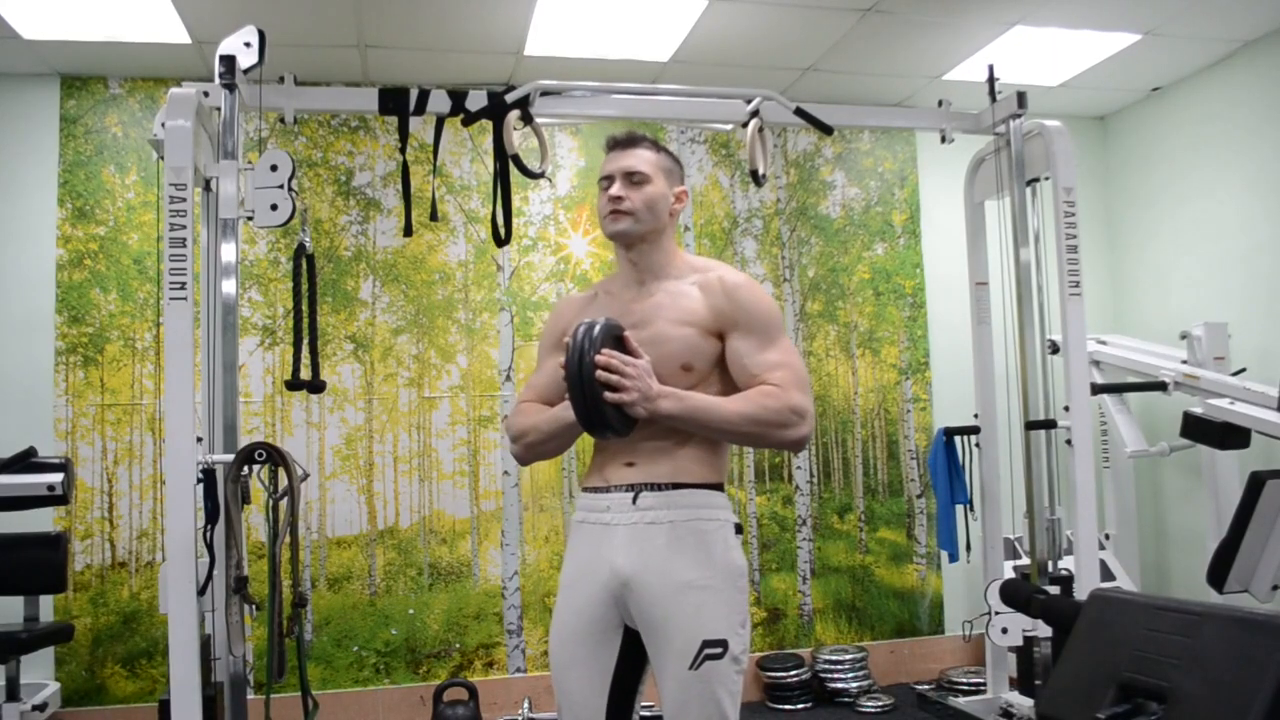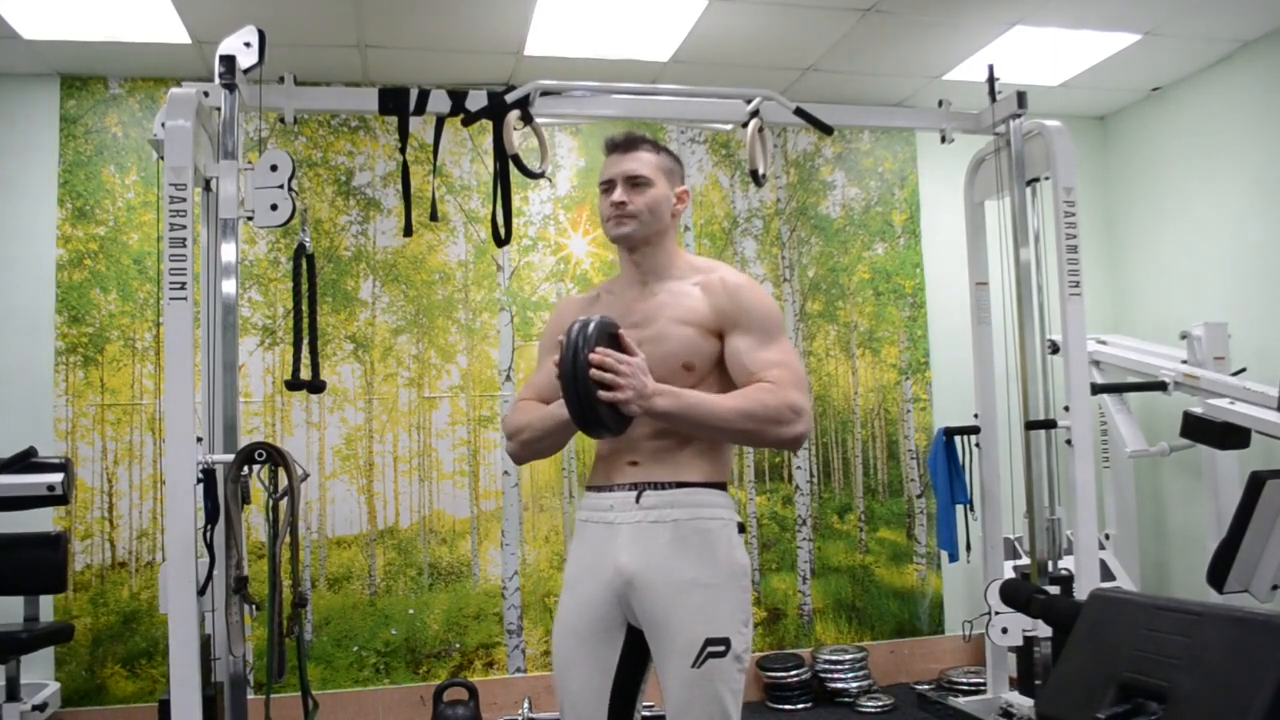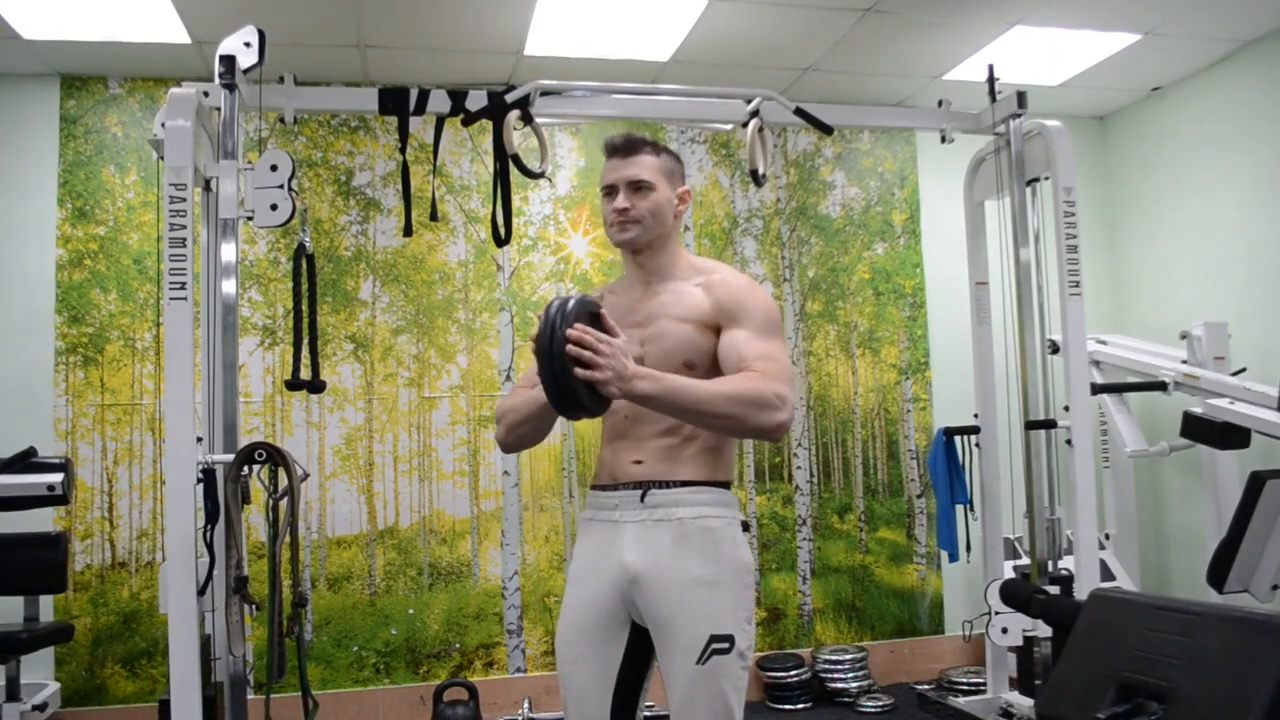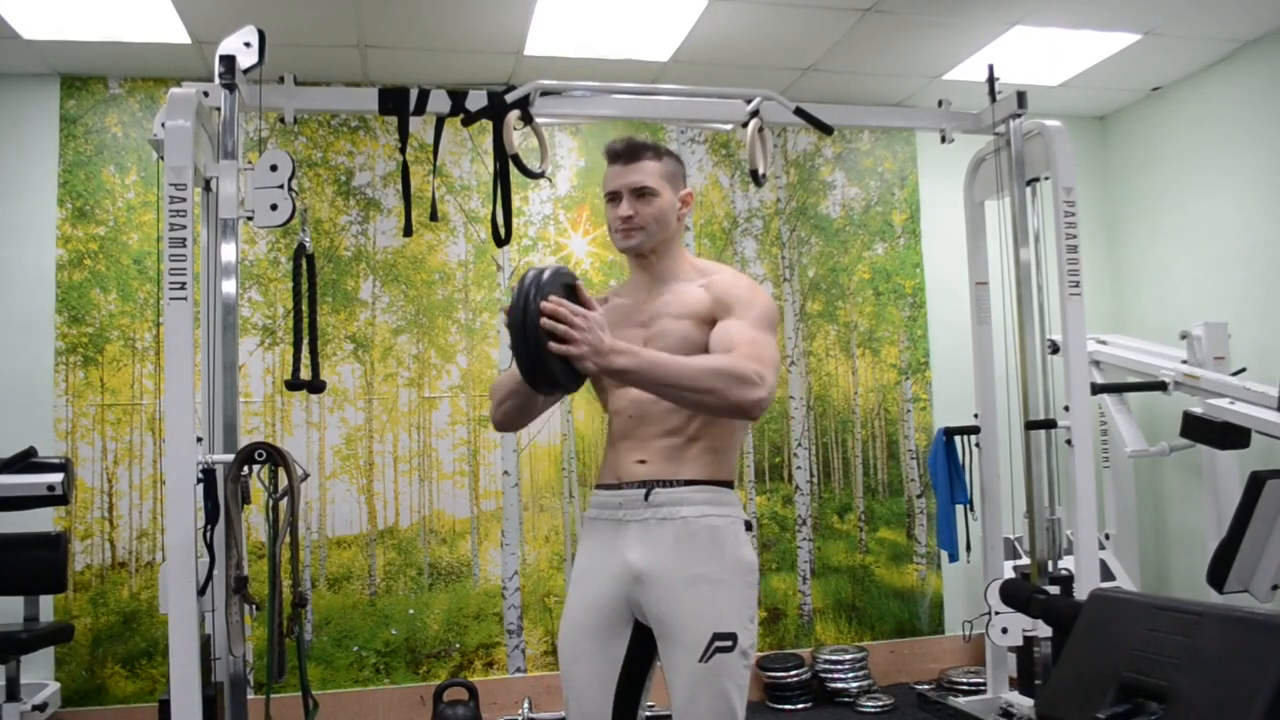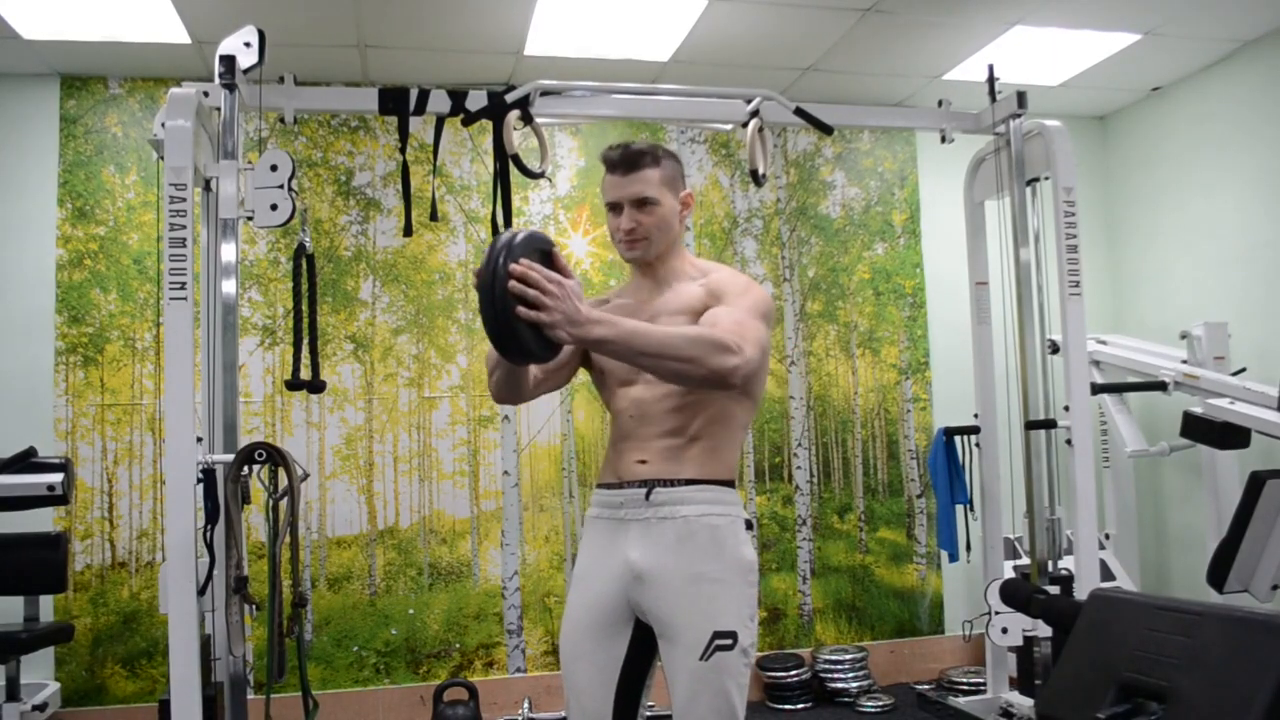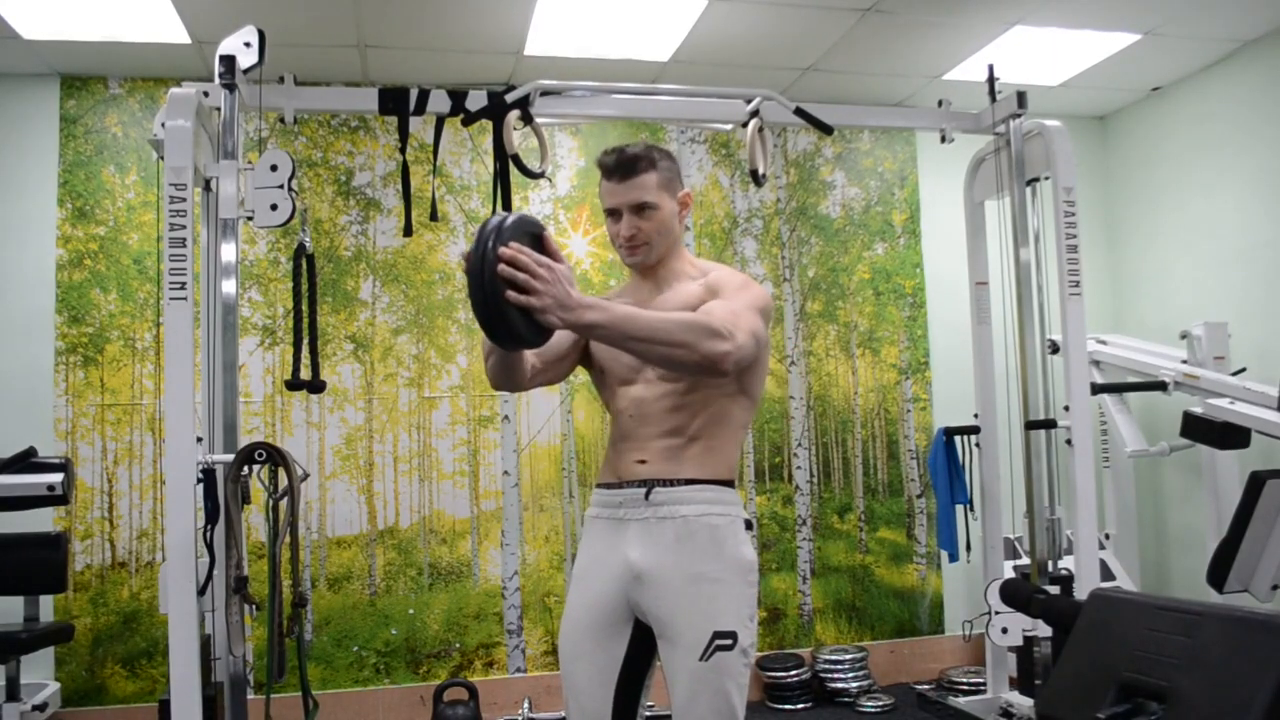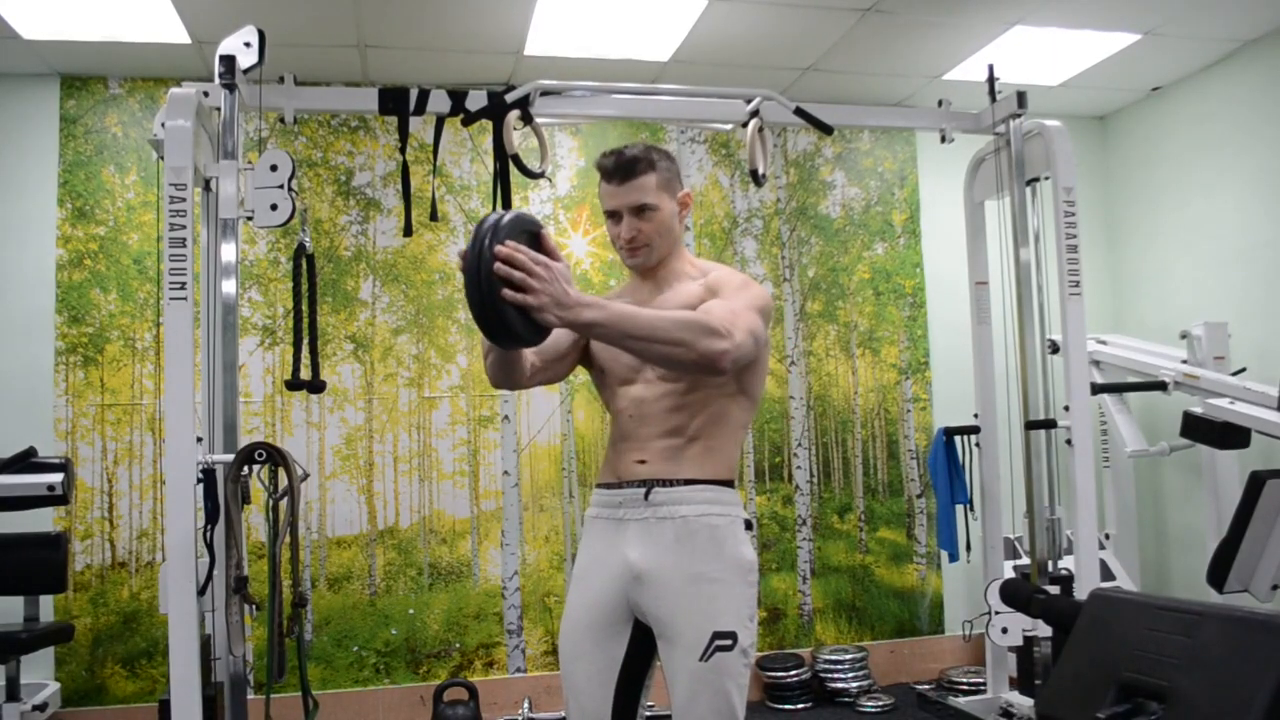
dt=0.2s
person 1, frame 1
left shoulder: (727, 293)
right shoulder: (573, 313)
left elbow: (793, 417)
right elbow: (522, 437)
left wrist: (660, 399)
left hip: (689, 531)
right hip: (593, 534)
person 1, frame 2
left shoulder: (728, 293)
right shoulder: (576, 313)
left elbow: (790, 416)
right elbow: (519, 437)
left wrist: (655, 397)
left hip: (692, 530)
right hip: (597, 533)
person 1, frame 3
left shoulder: (730, 293)
left elbow: (772, 408)
right elbow: (509, 429)
left wrist: (637, 380)
left hip: (695, 529)
right hip: (601, 532)
person 1, frame 4
left shoulder: (732, 293)
right shoulder: (589, 313)
left elbow: (748, 388)
right elbow: (504, 413)
left wrist: (614, 356)
left hip: (698, 528)
right hip: (605, 530)
person 1, frame 5
left shoulder: (733, 292)
right shoulder: (594, 310)
left elbow: (726, 362)
right elbow: (508, 388)
left wrist: (589, 325)
left hip: (698, 527)
right hip: (607, 528)
person 1, frame 6
left shoulder: (735, 291)
right shoulder: (597, 311)
left elbow: (716, 350)
right elbow: (511, 376)
left wrist: (578, 311)
left hip: (698, 527)
right hip: (606, 528)
person 1, frame 7
left shoulder: (735, 291)
right shoulder: (598, 311)
left elbow: (715, 347)
right elbow: (513, 373)
left wrist: (576, 308)
left hip: (697, 527)
right hip: (606, 528)
